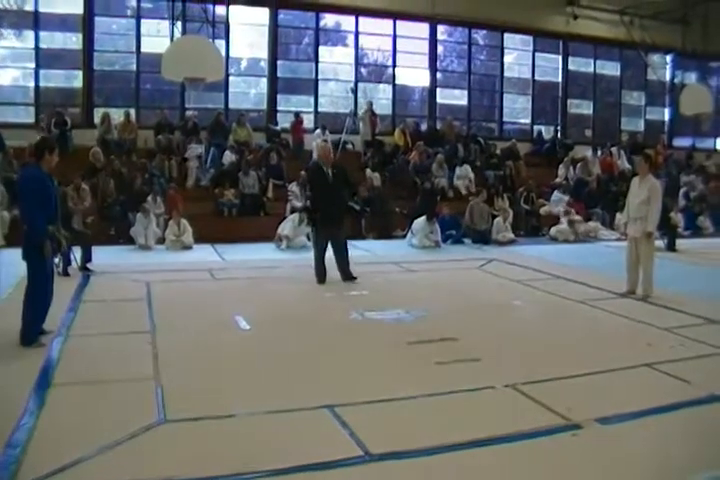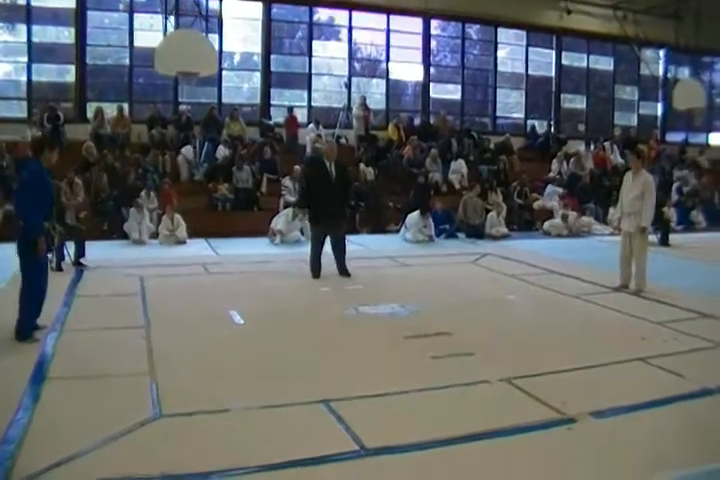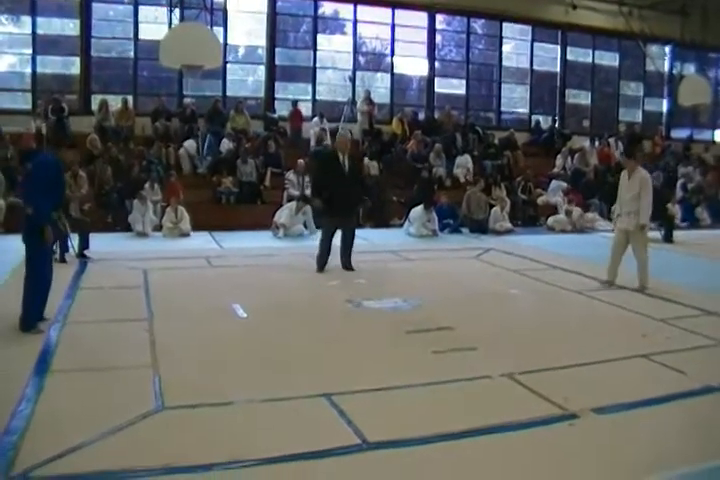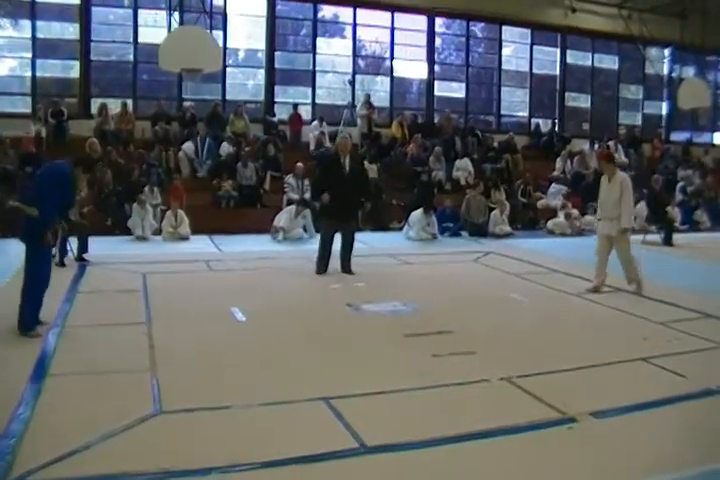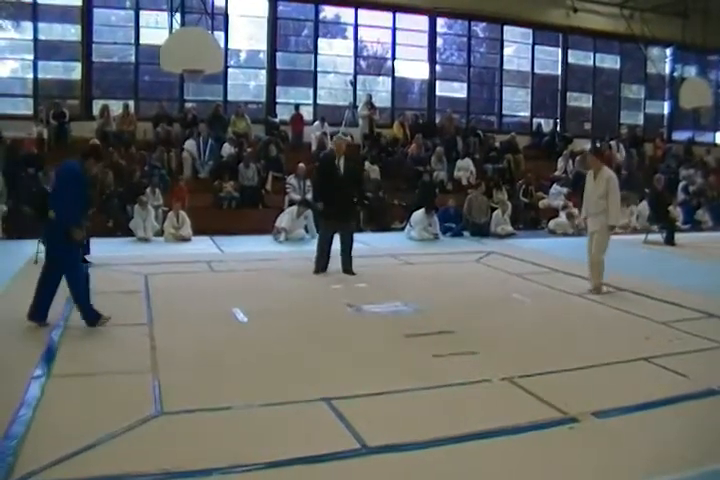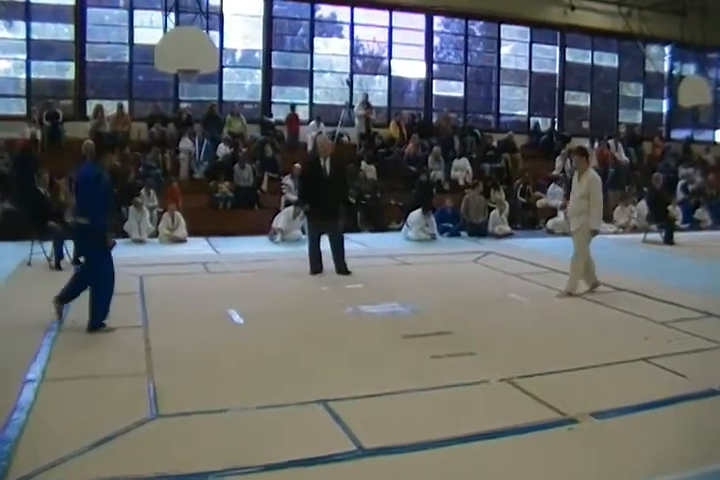
dt=0.3s
person 1, frame 1
left shoulder: (41, 176)
right shoulder: (33, 177)
right elbow: (33, 213)
left wrist: (53, 232)
right wrist: (44, 240)
left hip: (43, 236)
right hip: (38, 240)
left knee: (43, 286)
right knee: (38, 287)
left ankle: (34, 327)
right ankle: (29, 335)
person 1, frame 2
left shoulder: (35, 170)
right shoulder: (35, 173)
right elbow: (29, 208)
left wrist: (42, 232)
right wrist: (39, 236)
left hip: (34, 231)
right hip: (33, 234)
left knee: (36, 281)
right knee: (34, 283)
left ankle: (28, 322)
right ankle: (24, 330)
person 1, frame 3
left shoulder: (44, 161)
right shoulder: (49, 164)
right elbow: (39, 196)
left wrist: (48, 222)
right wrist: (46, 225)
left hip: (38, 221)
right hip: (39, 224)
left knee: (40, 272)
right knee: (39, 273)
left ankle: (34, 314)
right ankle: (28, 321)
person 1, frame 4
left shoulder: (56, 170)
right shoulder: (63, 173)
right elbow: (47, 202)
right wrist: (48, 230)
left hip: (36, 225)
right hip: (40, 227)
left knee: (35, 274)
right knee: (38, 275)
left ankle: (30, 318)
right ankle: (26, 324)
person 1, frame 5
left shoulder: (70, 169)
right shoulder: (74, 172)
right elbow: (64, 202)
left wrist: (76, 226)
right wrist: (74, 228)
left hip: (57, 226)
right hip: (64, 229)
left knee: (52, 272)
right knee: (78, 273)
left ankle: (37, 313)
right ankle: (91, 317)
person 1, frame 6
left shoulder: (87, 170)
right shoulder: (95, 175)
right elbow: (96, 208)
right wrist: (106, 233)
left hip: (85, 228)
right hip: (94, 231)
left knee: (90, 270)
right knee: (103, 275)
left ankle: (63, 298)
right ankle: (96, 322)
person 2, frame 1
left shoulder: (653, 184)
right shoulder: (634, 181)
left elbow: (655, 208)
left wrist: (650, 229)
right wrist: (625, 222)
left hip: (644, 226)
right hip: (633, 224)
left knee: (646, 261)
right knee: (631, 260)
left ankle: (646, 291)
right ankle: (631, 287)
person 2, frame 2
left shoulder: (647, 179)
right shoulder: (627, 176)
left elbow: (649, 203)
left wrist: (644, 224)
right wrist: (619, 216)
left hip: (639, 222)
right hip: (626, 220)
left knee: (639, 256)
right knee: (624, 254)
left ankle: (639, 285)
right ankle: (625, 281)
person 2, frame 3
left shoulder: (644, 176)
right shoulder: (623, 174)
left elbow: (646, 200)
left wrist: (643, 221)
right wrist: (617, 214)
left hip: (637, 219)
right hip: (623, 218)
left knee: (640, 253)
right knee: (616, 249)
left ankle: (643, 282)
right ankle: (610, 278)
person 2, frame 4
left shoulder: (623, 179)
right shoulder: (604, 179)
left elbow: (627, 203)
left wrist: (625, 225)
right wrist: (599, 218)
left hip: (618, 224)
right hip: (604, 223)
left knee: (624, 254)
right knee: (601, 254)
left ankle: (636, 281)
right ankle: (598, 283)
person 2, frame 5
left shoulder: (609, 176)
right shoulder: (589, 174)
left elbow: (614, 200)
left wrist: (613, 222)
right wrist: (584, 215)
left hip: (604, 220)
right hip: (592, 219)
left knee: (597, 253)
right knee: (591, 254)
left ankle: (597, 283)
right ankle: (596, 284)
person 2, frame 6
left shoulder: (593, 178)
right shoulder: (576, 175)
left elbow: (596, 203)
left wrist: (594, 225)
right wrist: (569, 216)
left hip: (586, 222)
right hip: (576, 219)
left knee: (578, 255)
right knee: (584, 253)
left ankle: (571, 288)
right ankle: (593, 282)
person 3, frame 1
left shoulder: (339, 170)
right shoulder: (312, 170)
left elbow: (348, 186)
right elbow: (308, 188)
right wrist: (308, 192)
left hip: (336, 214)
right hip: (319, 215)
left knee: (340, 245)
right knee: (319, 248)
left ankle: (346, 273)
right ankle: (320, 275)
person 3, frame 2
left shoulder: (341, 167)
right shoulder: (314, 166)
left elbow: (347, 187)
right elbow: (306, 187)
left wrist: (346, 205)
right wrist: (305, 206)
left hip: (337, 210)
right hip: (319, 210)
left knee: (339, 241)
right knee: (316, 243)
left ankle: (342, 268)
right ankle: (315, 270)
person 3, frame 3
left shoulder: (355, 160)
right shoulder: (327, 158)
left elbow: (360, 181)
right elbow: (318, 178)
left wrist: (360, 198)
right wrist: (318, 196)
left hip: (350, 204)
right hip: (331, 203)
left knee: (348, 235)
right knee: (326, 235)
left ankle: (346, 262)
right ankle: (321, 263)
person 3, frame 4
left shoulder: (357, 163)
right shoulder: (329, 161)
left elbow: (364, 182)
right elbow: (320, 179)
left wrist: (363, 197)
right wrist: (321, 194)
left hip: (350, 205)
right hip: (331, 204)
left knee: (348, 239)
right knee: (326, 237)
left ankle: (346, 266)
right ankle: (321, 266)
person 3, frame 5
left shoulder: (352, 163)
right shoulder: (325, 162)
left elbow: (358, 183)
right elbow: (318, 182)
left wrist: (356, 197)
right wrist: (319, 200)
left hip: (347, 206)
right hip: (328, 205)
left knee: (347, 239)
right knee: (324, 238)
left ankle: (347, 266)
right ankle: (320, 265)
person 3, frame 6
left shoulder: (337, 164)
right shoulder: (310, 164)
left elbow: (343, 184)
right elbow: (303, 184)
left wrist: (342, 201)
right wrist: (304, 202)
left hip: (333, 207)
right hip: (314, 207)
left knee: (337, 238)
right knee: (314, 239)
left ankle: (341, 266)
right ankle: (315, 267)
